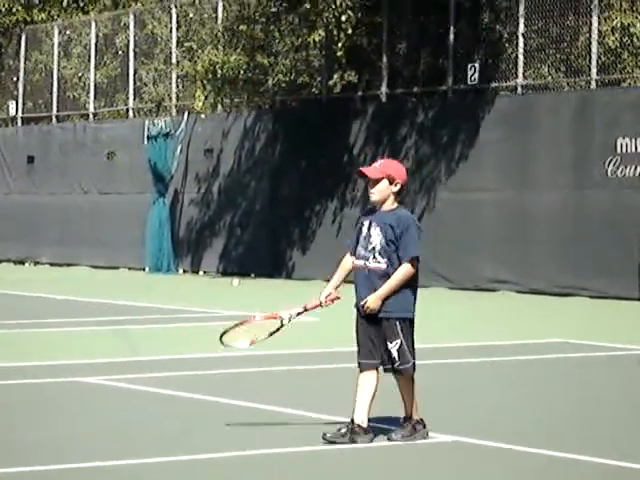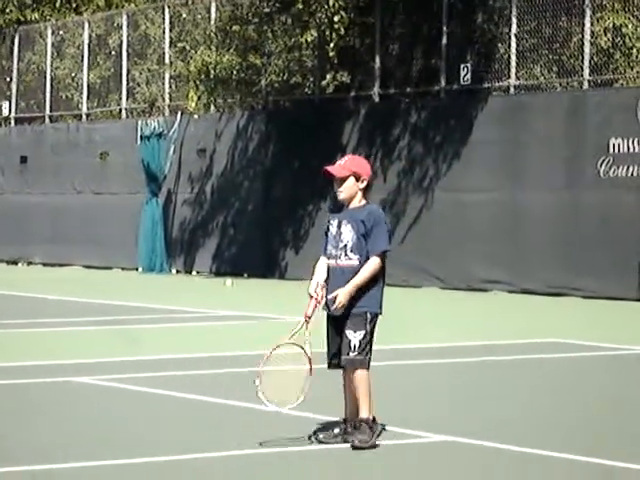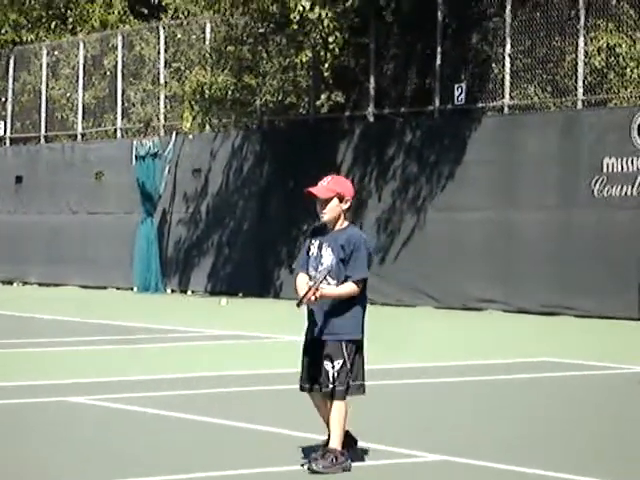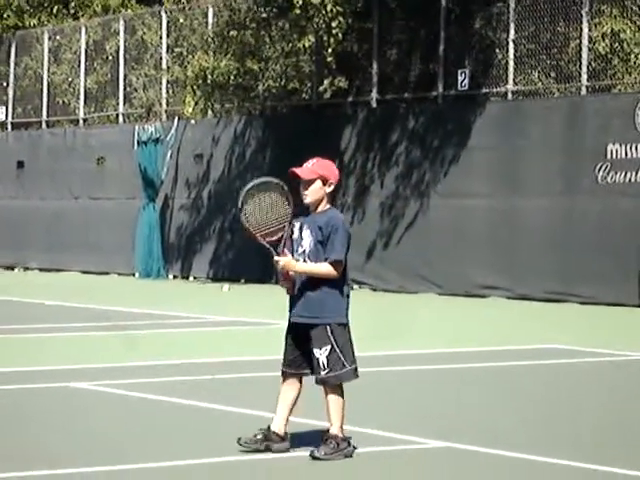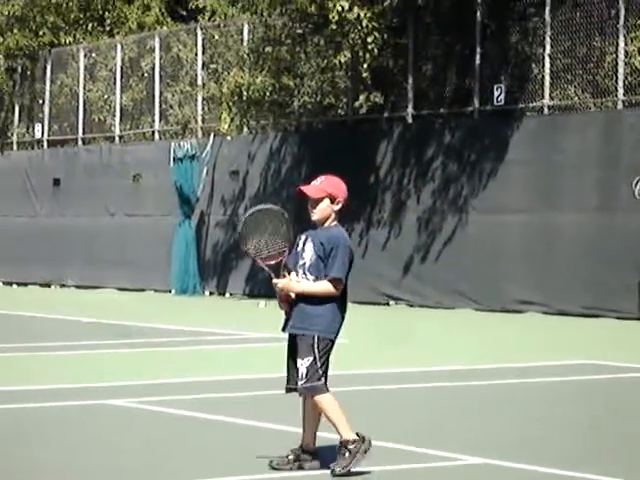
dt=0.4s
person 1, frame 1
left shoulder: (404, 221)
right shoulder: (367, 216)
left elbow: (410, 265)
right elbow: (352, 256)
left wrist: (379, 295)
right wrist: (332, 285)
left hip: (394, 307)
right hip: (368, 306)
left knee: (401, 366)
right knee: (367, 364)
left ankle: (414, 422)
right ankle: (359, 426)
person 1, frame 2
left shoulder: (373, 215)
right shoulder: (335, 215)
left elbow: (376, 260)
right elbow: (326, 257)
left wrist: (349, 289)
right wrist: (318, 281)
left hip: (362, 303)
right hip: (337, 304)
left knee: (355, 360)
right knee: (346, 363)
left ankle: (367, 420)
right ankle: (351, 424)
person 1, frame 3
left shoulder: (355, 239)
right shoulder: (315, 235)
left elbow: (356, 285)
right elbow: (302, 273)
left wrist: (324, 293)
right wrist: (305, 290)
left hip: (342, 328)
right hip: (316, 326)
left knee: (335, 389)
right knee: (313, 387)
left ankle: (336, 452)
right ankle: (342, 437)
person 1, frame 4
left shoulder: (335, 222)
right shoulder: (301, 220)
left elbow: (334, 268)
left wrist: (296, 267)
right wrist: (286, 275)
left hip: (325, 313)
right hip: (300, 311)
left knee: (330, 375)
right knee: (291, 372)
left ankle: (337, 438)
right ankle: (277, 433)
person 1, frame 5
left shoulder: (338, 239)
right shoulder: (306, 236)
left elbow: (334, 286)
right elbow: (295, 272)
left wrist: (295, 287)
right wrist: (285, 291)
left hip: (319, 324)
right hip: (300, 322)
left knee: (313, 385)
right knee: (307, 387)
left ankle: (352, 439)
right ankle: (307, 451)
